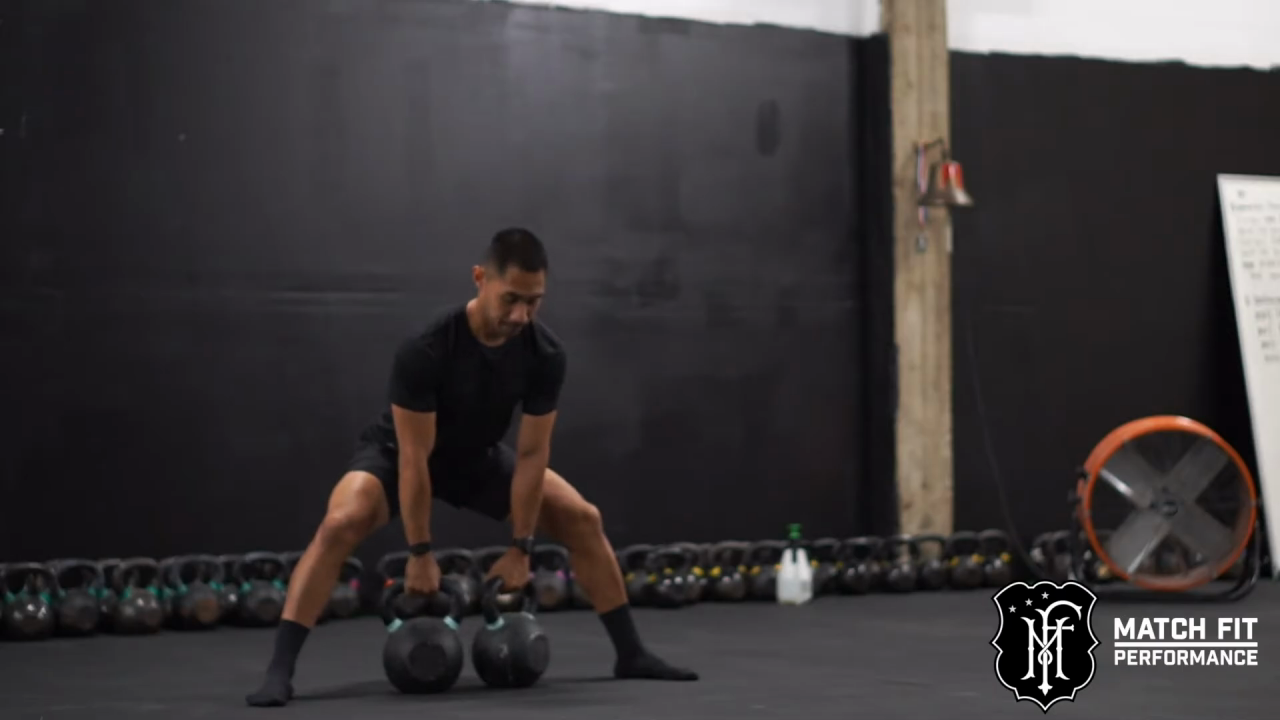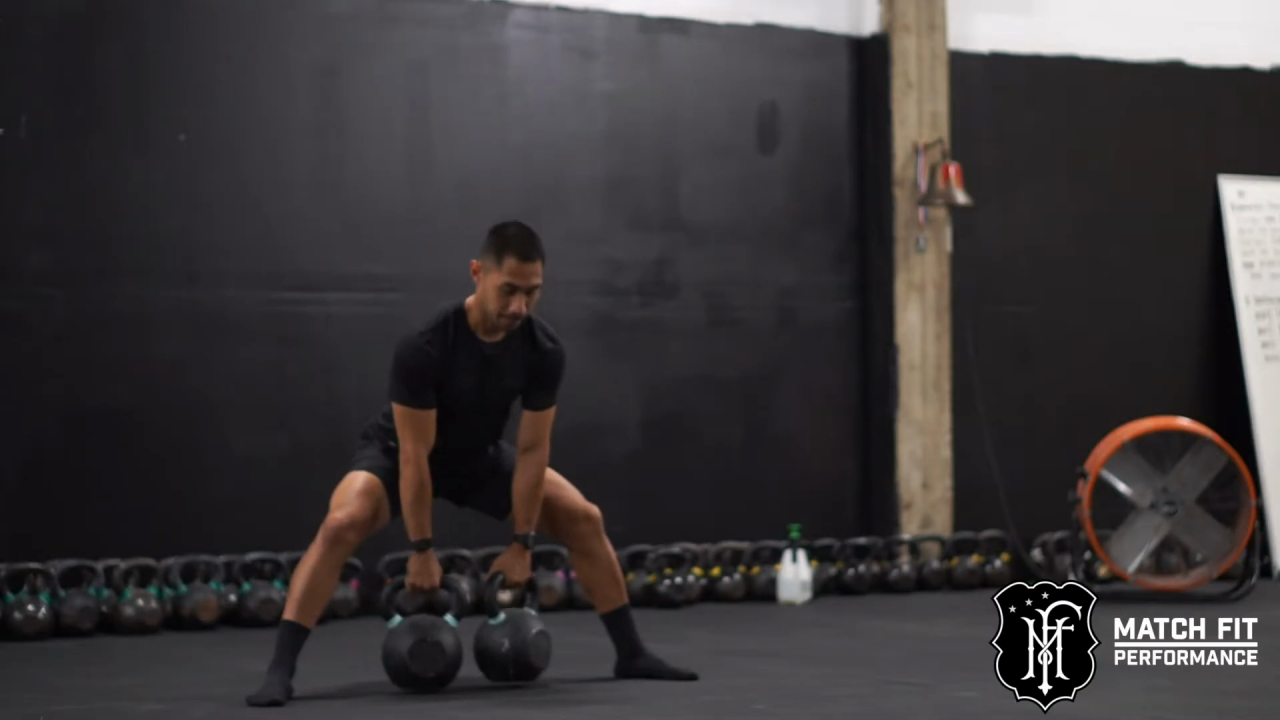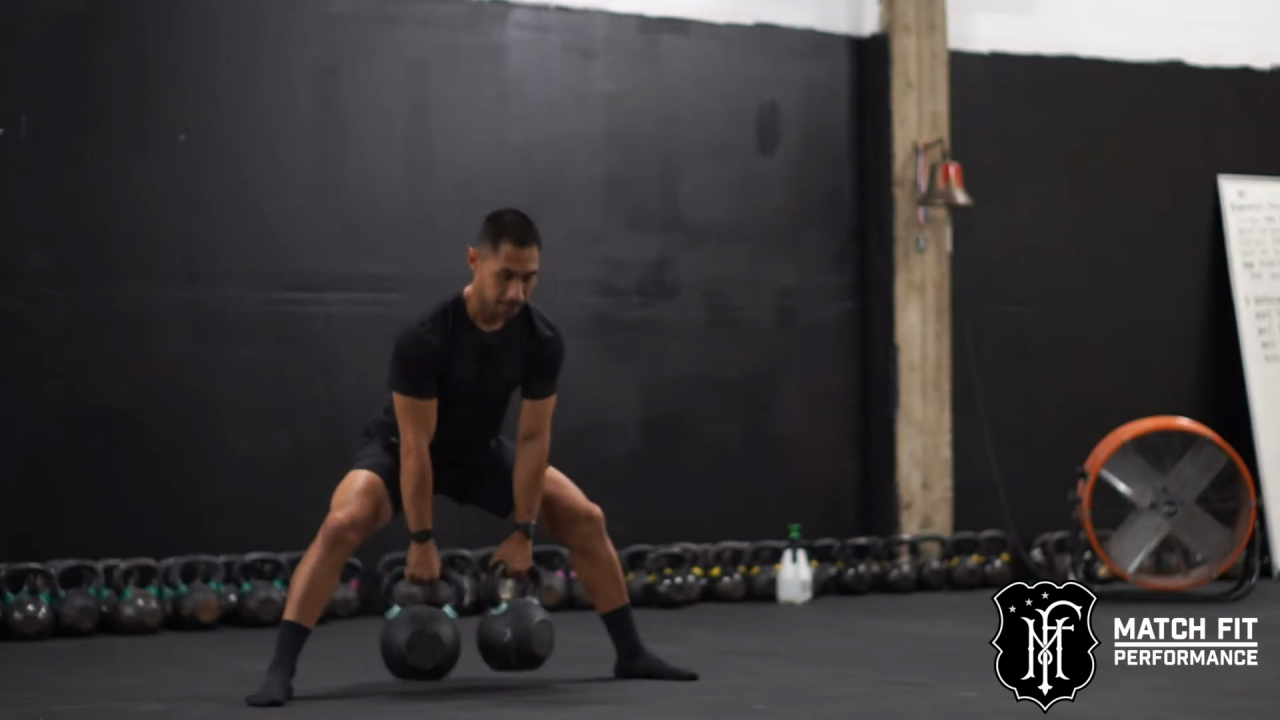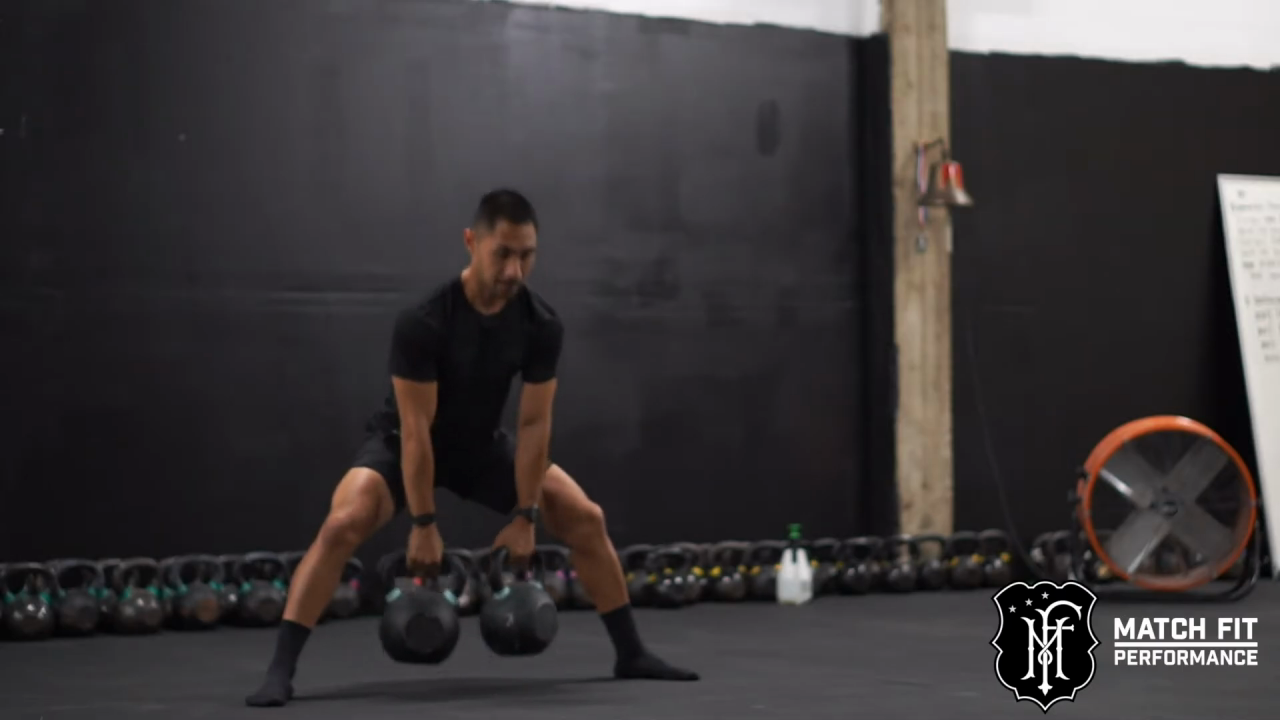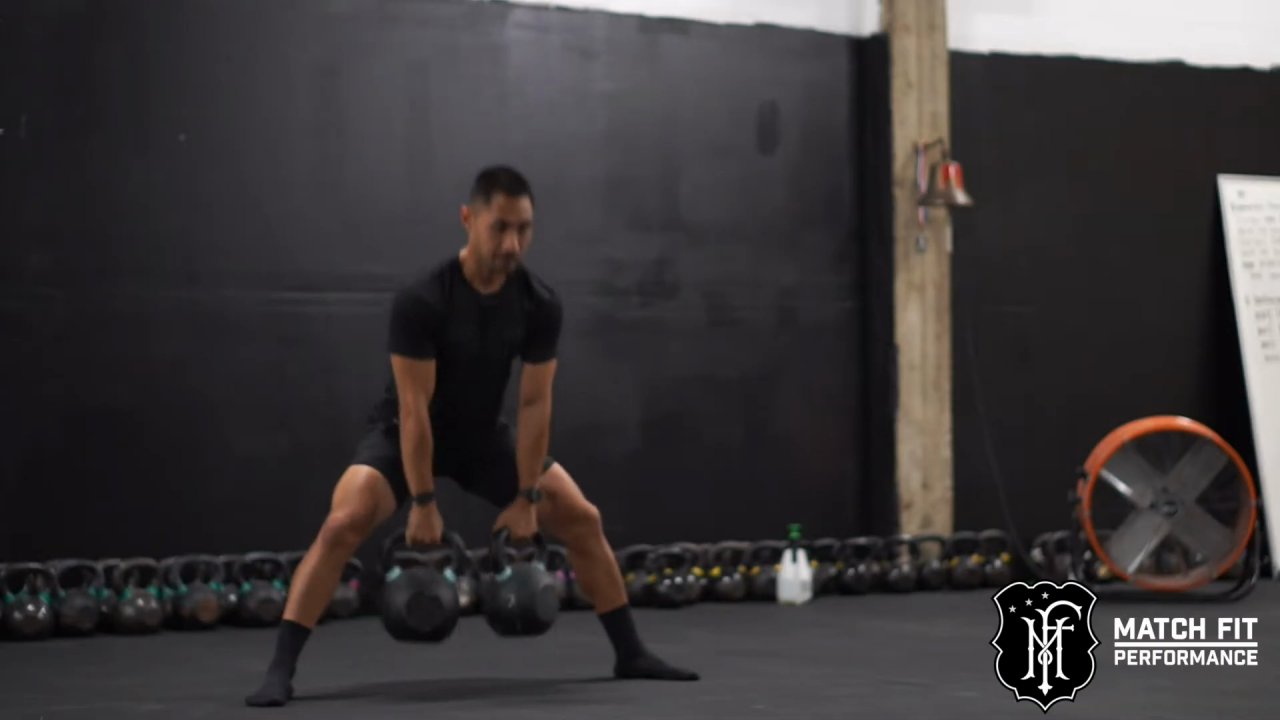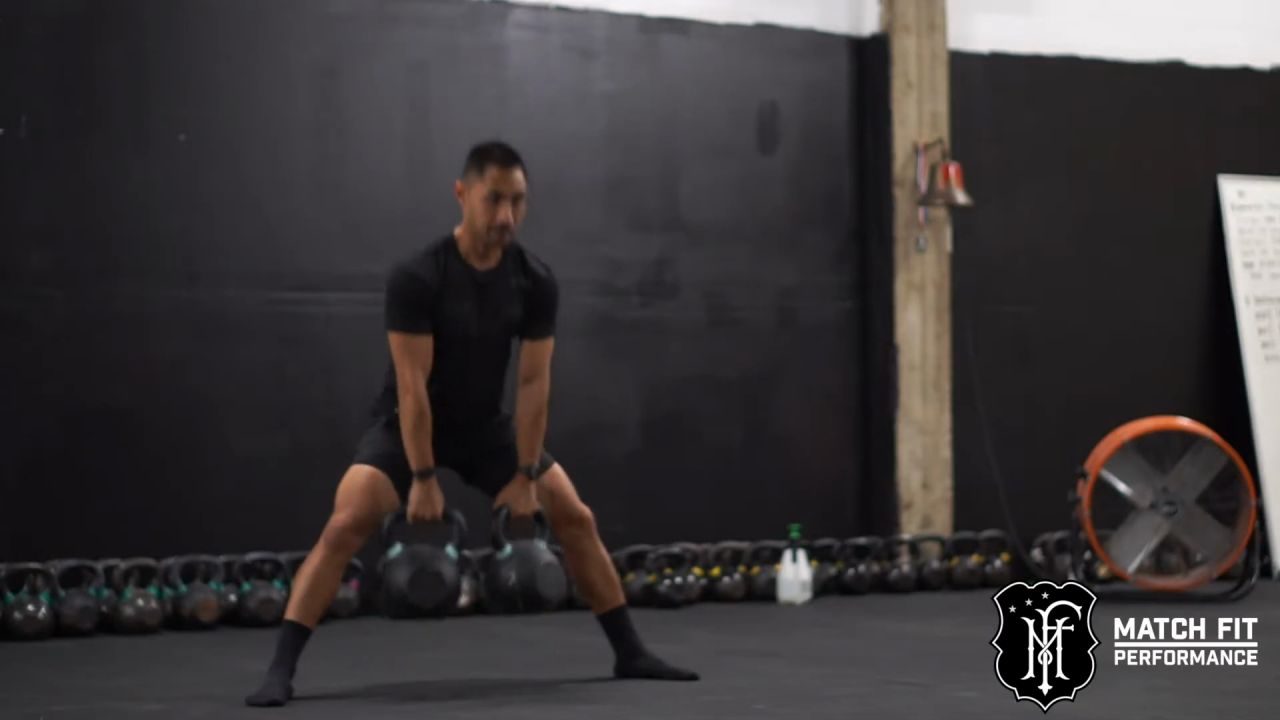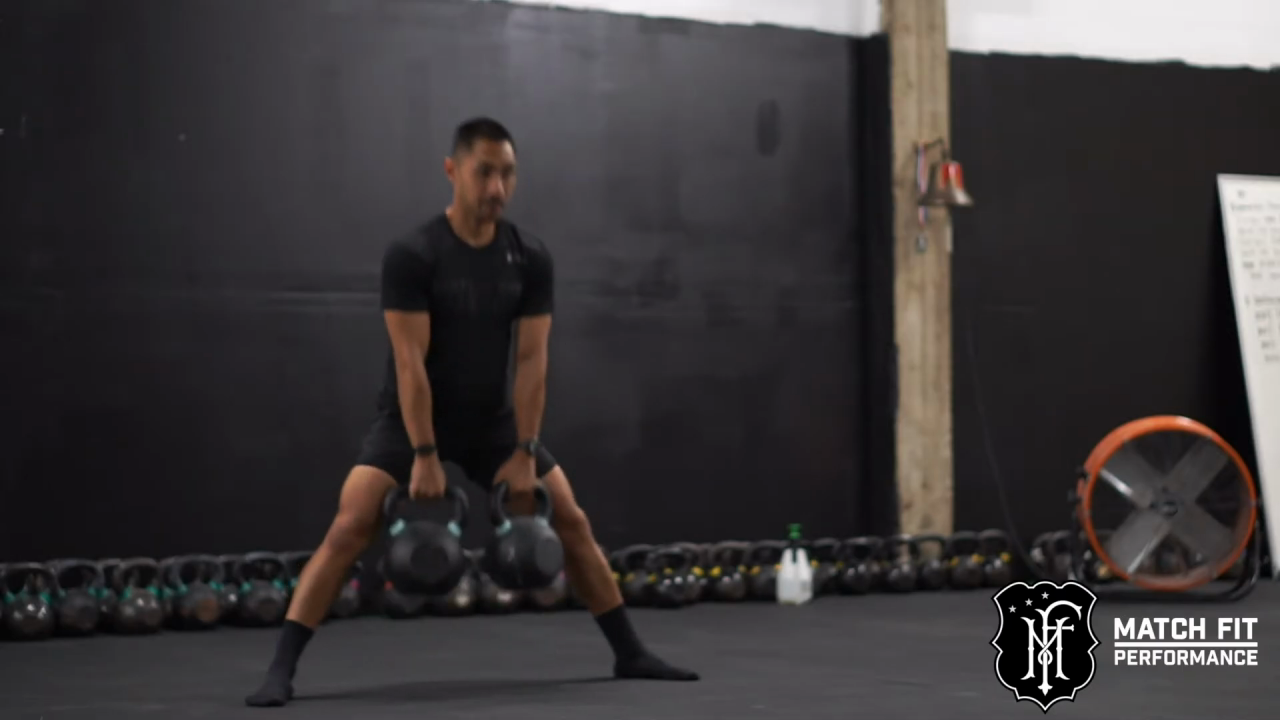
dt=0.1s
person 1, frame 1
left shoulder: (546, 355)
right shoulder: (424, 351)
left elbow: (532, 454)
right elbow: (413, 459)
left wrist: (520, 549)
right wrist: (420, 555)
left hip: (477, 456)
right hip: (396, 452)
left knee: (584, 519)
right knee: (341, 525)
left ankle: (631, 653)
right ankle: (280, 670)
person 1, frame 2
left shoulder: (544, 350)
right shoulder: (423, 347)
left elbow: (532, 450)
right elbow: (414, 456)
left wrist: (521, 545)
right wrist: (422, 551)
left hip: (478, 456)
right hip: (396, 452)
left knee: (585, 519)
right knee: (341, 526)
left ankle: (631, 653)
right ankle: (280, 670)
person 1, frame 3
left shoulder: (542, 340)
right shoulder: (423, 338)
left elbow: (533, 439)
right elbow: (416, 446)
left wrist: (522, 535)
right wrist: (422, 543)
left hip: (479, 451)
right hip: (399, 449)
left knee: (586, 521)
right knee: (341, 527)
left ankle: (631, 654)
right ankle: (280, 671)
person 1, frame 4
left shoulder: (541, 324)
right shoulder: (422, 322)
left elbow: (534, 423)
right elbow: (416, 430)
left wrist: (525, 519)
right wrist: (424, 525)
left hip: (481, 445)
right hip: (401, 442)
left knee: (586, 520)
right knee: (342, 526)
left ankle: (631, 653)
right ankle: (280, 670)
person 1, frame 5
left shoulder: (540, 303)
right shoulder: (421, 300)
left elbow: (534, 404)
right elbow: (415, 409)
left wrist: (525, 500)
right wrist: (423, 505)
left hip: (482, 434)
right hip: (404, 435)
left knee: (583, 519)
right knee: (342, 527)
left ankle: (632, 653)
right ankle: (280, 670)
person 1, frame 6
left shoulder: (536, 281)
right shoulder: (417, 277)
left elbow: (533, 382)
right elbow: (412, 386)
left wrist: (525, 477)
right wrist: (423, 480)
left hip: (485, 427)
right hip: (406, 424)
left knee: (577, 521)
right knee: (345, 527)
left ankle: (631, 652)
right ankle: (280, 669)
person 1, frame 7
left shoulder: (531, 257)
right shoulder: (412, 255)
left elbow: (531, 361)
right elbow: (410, 364)
left wrist: (524, 455)
right wrist: (423, 459)
left hip: (491, 421)
right hip: (412, 420)
left knee: (571, 525)
right knee: (348, 532)
left ankle: (630, 654)
right ankle: (280, 670)
